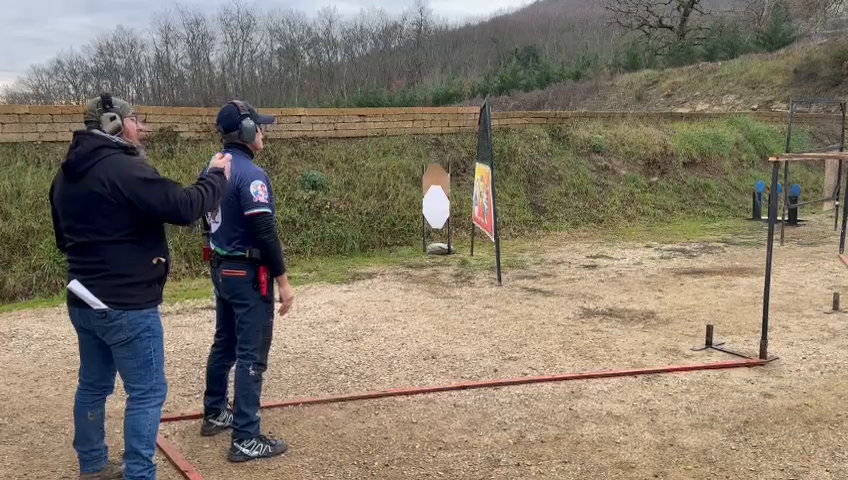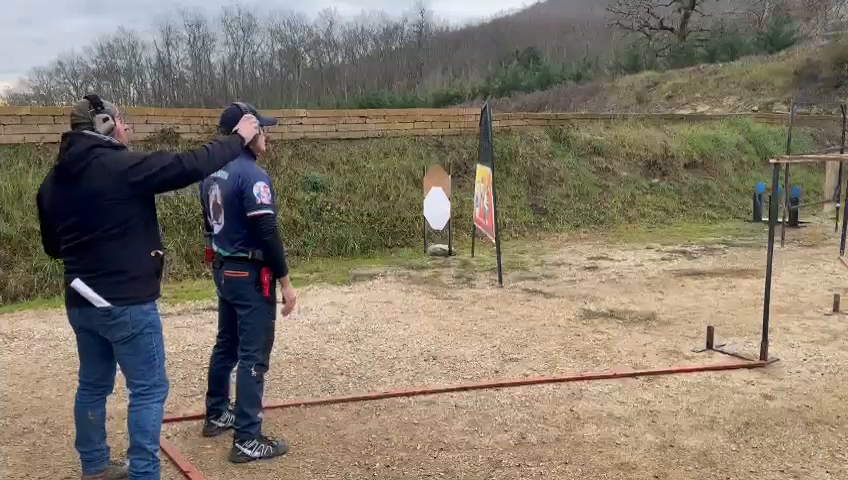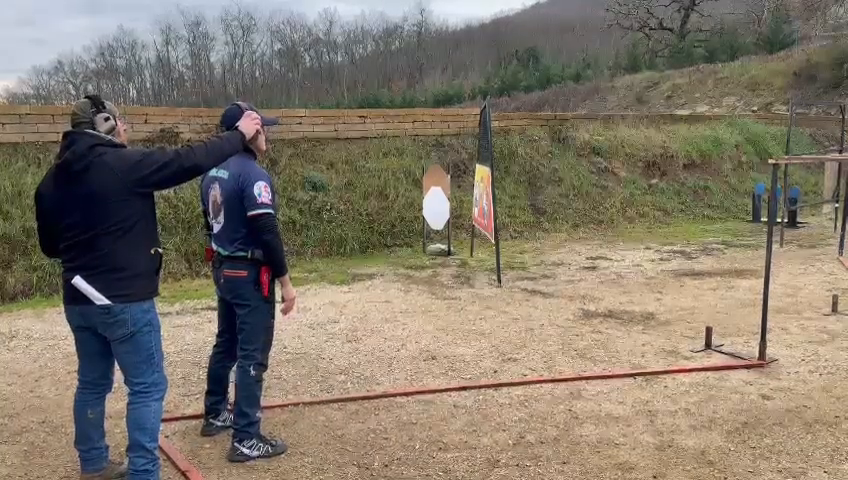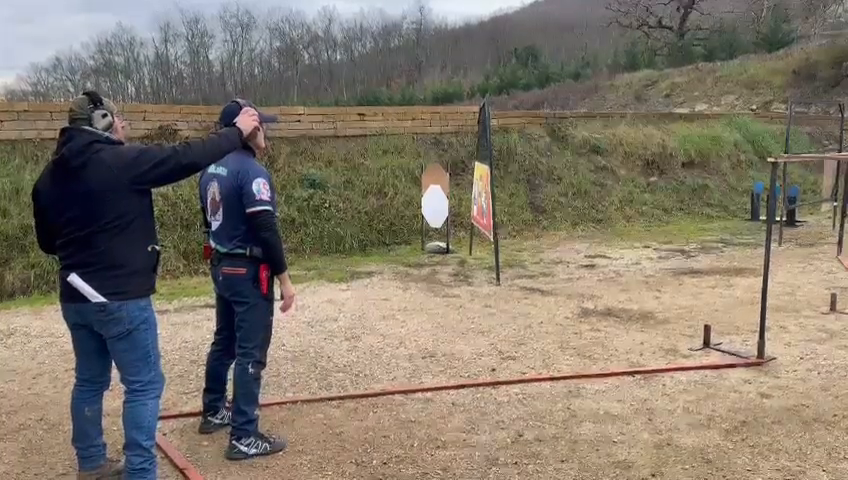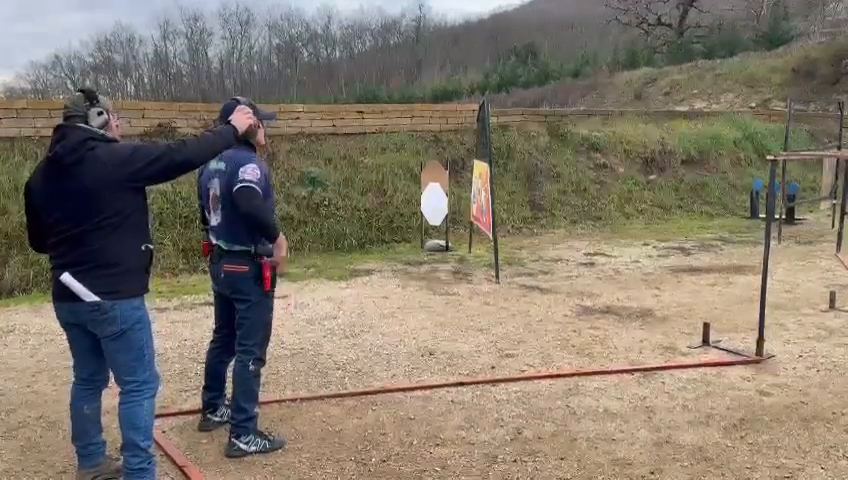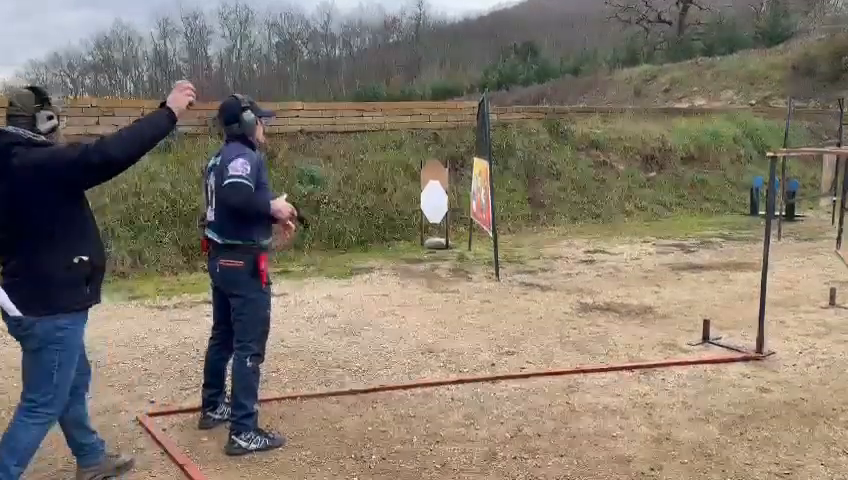
dt=0.7s
person 1, frame 1
left shoulder: (66, 175)
right shoulder: (124, 169)
right elbow: (183, 207)
right wrist: (216, 175)
left hip: (84, 301)
right hip: (127, 305)
left knee: (93, 385)
right knee: (147, 392)
person 1, frame 2
left shoulder: (54, 180)
right shoulder: (121, 167)
left elbow: (52, 245)
right elbow: (191, 165)
right wrist: (238, 138)
left hip: (81, 301)
right hip: (126, 303)
left knee: (93, 385)
right knee: (149, 389)
person 1, frame 3
left shoulder: (52, 179)
right shoulder: (123, 164)
left elbow: (49, 246)
right elbow: (191, 160)
right wrist: (239, 134)
left hip: (79, 300)
right hip: (125, 301)
left knee: (91, 383)
right knee: (147, 387)
person 1, frame 4
left shoulder: (50, 176)
right shoulder: (120, 162)
left elbow: (47, 242)
right elbow: (188, 157)
right wrist: (237, 131)
left hip: (76, 297)
right hip: (121, 298)
left knee: (89, 381)
right knee: (144, 385)
person 1, frame 5
left shoulder: (43, 174)
right shoulder: (115, 160)
left elbow: (38, 240)
right elbow: (181, 155)
right wrist: (232, 128)
left hip: (68, 297)
right hip: (114, 297)
left knee: (88, 380)
right knee: (139, 385)
person 1, frame 6
right shoulder: (41, 164)
right elbow: (109, 154)
right wrist: (168, 111)
left hip: (33, 303)
right hip: (54, 307)
left knee: (72, 383)
right knee: (43, 403)
person 2, frame 1
right shoulder: (250, 174)
right elbow: (264, 233)
right wrist: (282, 280)
left hip: (221, 269)
right hip: (248, 274)
left knee: (224, 343)
right knee: (251, 355)
left ankle: (215, 414)
right ankle: (245, 440)
person 2, frame 2
left shoulder: (212, 173)
right shoulder: (253, 175)
right elbow: (267, 234)
right wrist: (285, 281)
left hip: (224, 271)
right hip: (251, 275)
left knee: (226, 345)
right knee: (253, 356)
left ankle: (217, 415)
right ankle: (247, 440)
person 2, frame 3
left shoulder: (212, 172)
right shoulder: (253, 175)
right elbow: (267, 233)
right wrist: (285, 281)
left hip: (223, 270)
right hip: (250, 274)
left knee: (225, 344)
right knee: (252, 356)
left ankle: (215, 414)
right ankle: (246, 440)
person 2, frame 4
left shoulder: (211, 169)
right shoulder: (252, 171)
right elbow: (266, 230)
right wrist: (284, 278)
left hip: (221, 267)
right hip: (248, 271)
left knee: (224, 342)
right knee: (250, 353)
left ankle: (213, 412)
right ankle: (244, 437)
person 2, frame 5
left shoulder: (212, 166)
right shoulder: (249, 163)
right elbow: (249, 205)
right wrist: (277, 239)
left hip: (221, 263)
right hip: (249, 268)
left knee: (223, 339)
right knee: (250, 351)
left ankle: (213, 410)
right ankle: (243, 435)
person 2, frame 6
left shoulder: (220, 157)
right shoulder: (245, 157)
right elbow: (236, 198)
left wrist: (271, 215)
right wrist: (273, 209)
left hip: (220, 258)
right hip: (244, 263)
left knee: (222, 337)
right knee: (249, 347)
left ankle: (212, 407)
right ankle: (243, 433)
